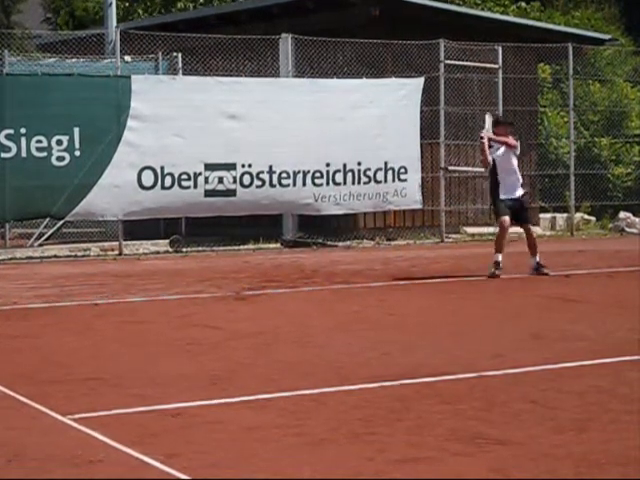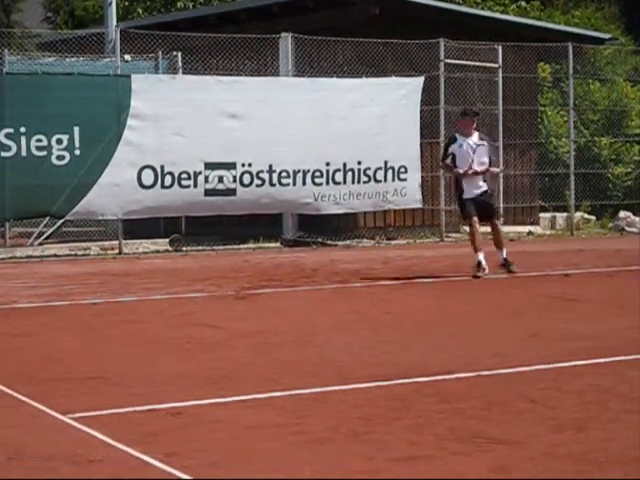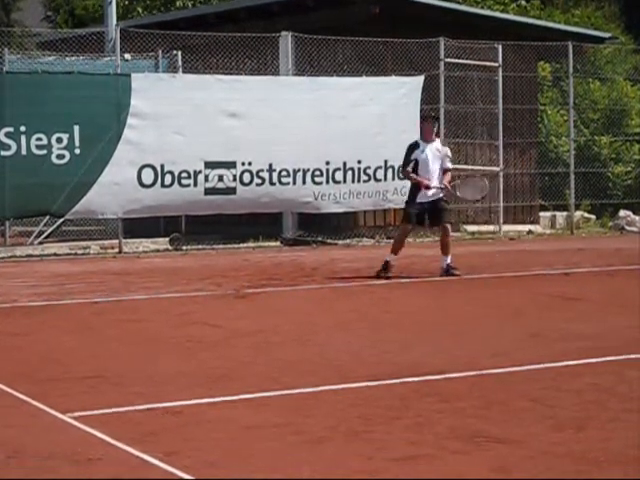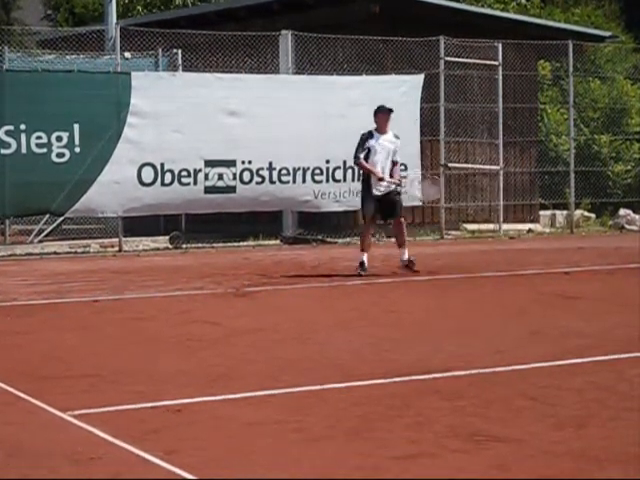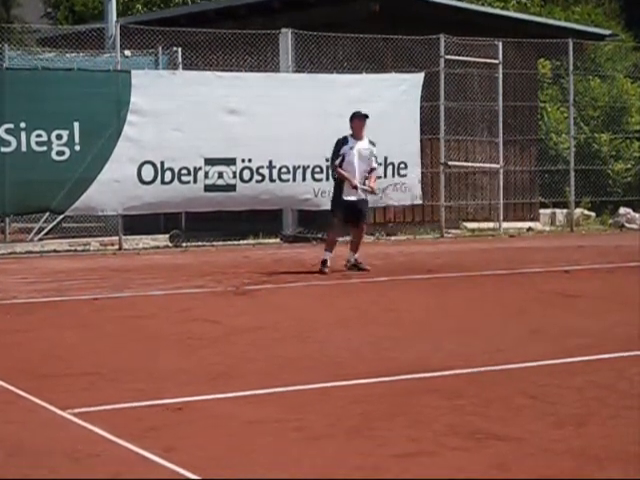
dt=0.3s
person 1, frame 1
left shoulder: (512, 143)
right shoulder: (490, 148)
left elbow: (511, 143)
right elbow: (487, 165)
left wrist: (491, 136)
right wrist: (484, 146)
left hip: (517, 195)
right hip: (500, 196)
left knee: (529, 229)
right knee: (504, 224)
left ankle: (536, 263)
right ankle: (497, 263)
person 1, frame 2
left shoulder: (482, 140)
right shoulder: (452, 142)
left elbow: (488, 166)
right elbow: (446, 164)
left wrist: (475, 171)
right wrist: (456, 172)
left hip: (483, 189)
right hip: (464, 192)
left knee: (495, 224)
right knee: (473, 224)
left ankle: (504, 259)
right ankle: (481, 263)
person 1, frame 3
left shoulder: (443, 148)
right shoulder: (414, 147)
left elbow: (447, 170)
right elbow: (405, 172)
left wrist: (444, 182)
right wrist: (422, 181)
left hip: (436, 196)
right hip: (417, 196)
left knee: (446, 228)
right knee: (405, 229)
left ankle: (446, 264)
right ankle: (388, 263)
person 1, frame 4
left shoulder: (395, 140)
right shoulder: (367, 137)
left elbow: (396, 162)
right elbow: (358, 160)
left wrist: (396, 176)
right wrist: (375, 173)
left hip: (390, 188)
right hip: (371, 188)
left knee: (399, 221)
right knee: (368, 224)
left ankle: (405, 258)
right ankle: (363, 262)
person 1, frame 5
left shoulder: (371, 146)
right shoulder: (342, 143)
left elbow: (373, 169)
right elbow: (334, 167)
left wrist: (371, 182)
right wrist: (349, 179)
left hip: (360, 194)
right hip: (342, 192)
left knee: (360, 228)
right knee: (335, 224)
left ankle: (352, 259)
right ankle: (326, 260)
